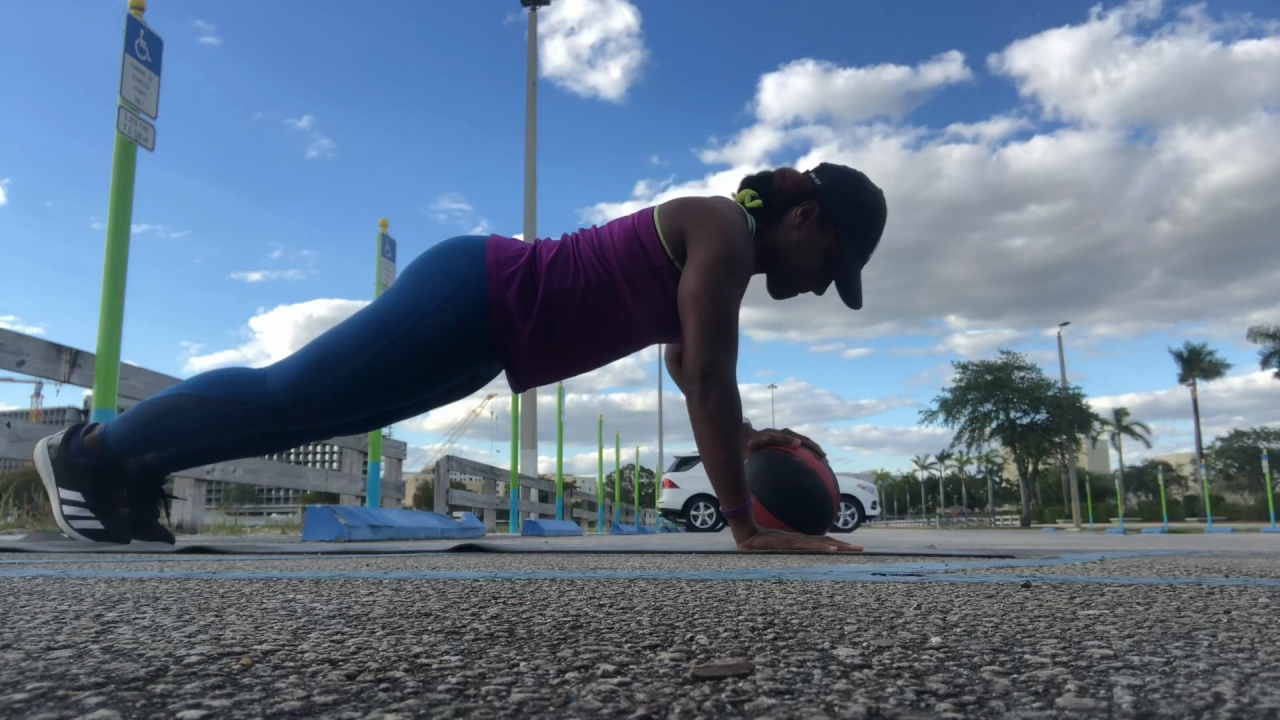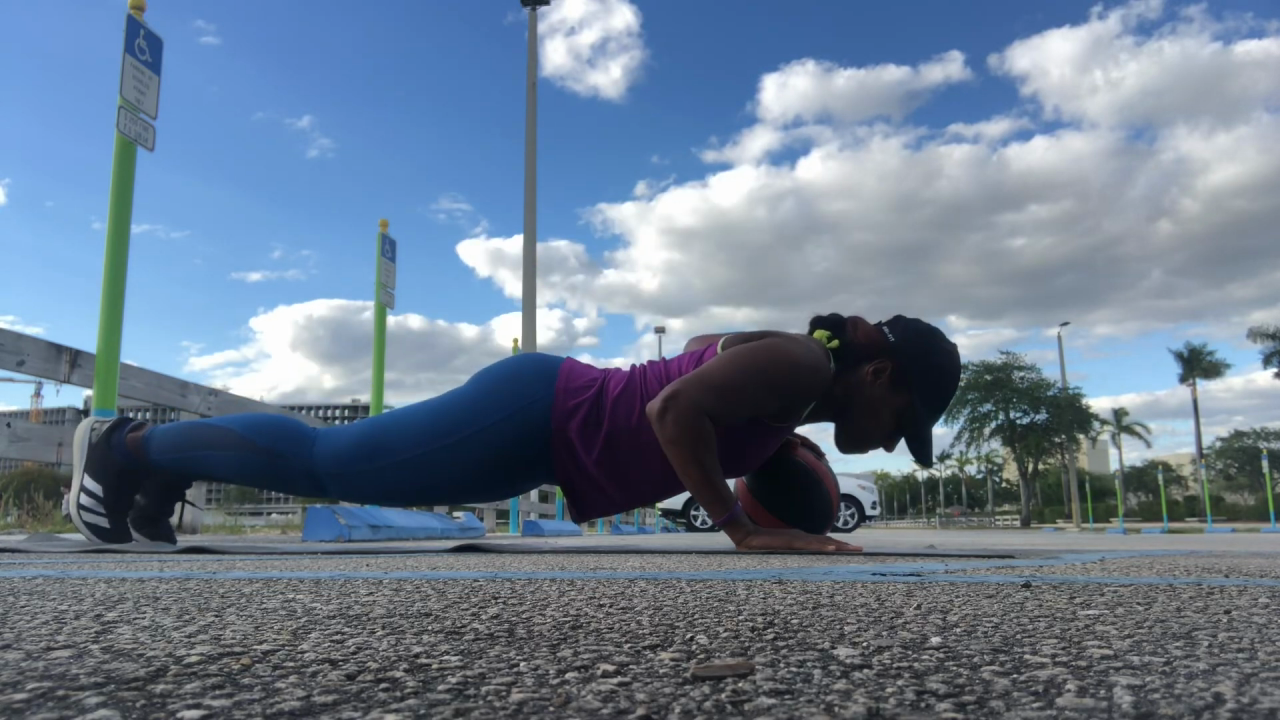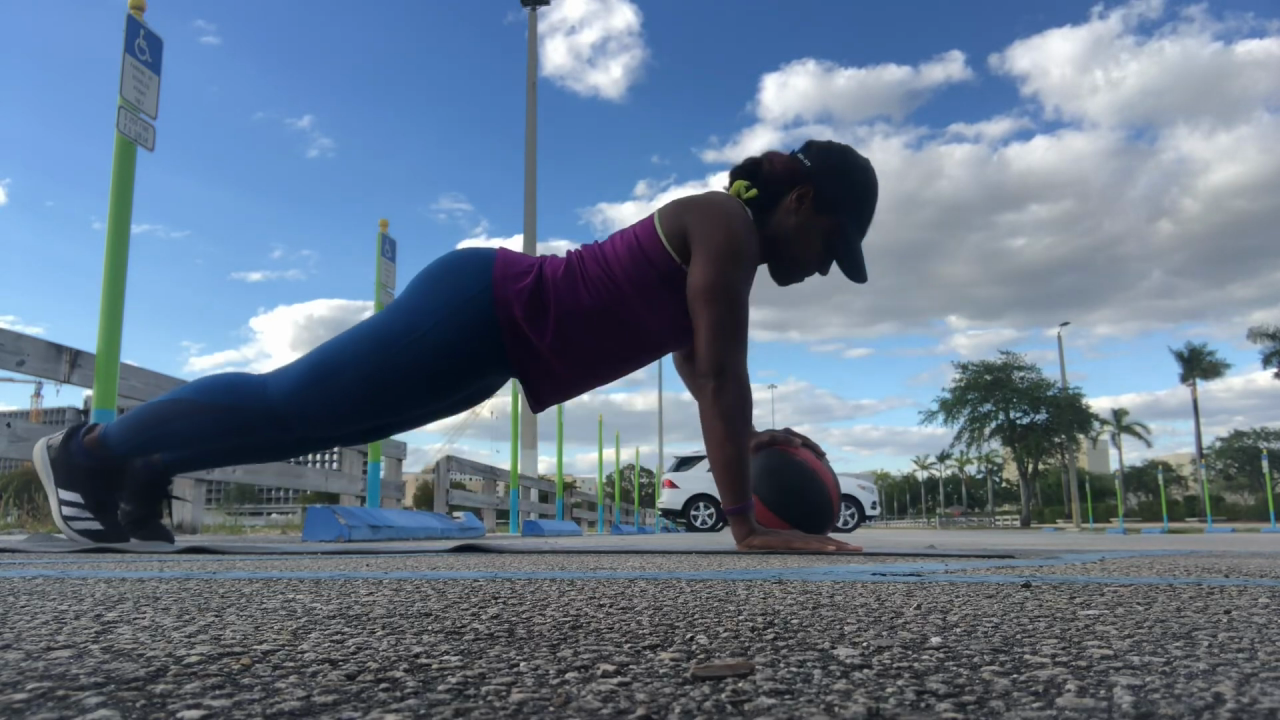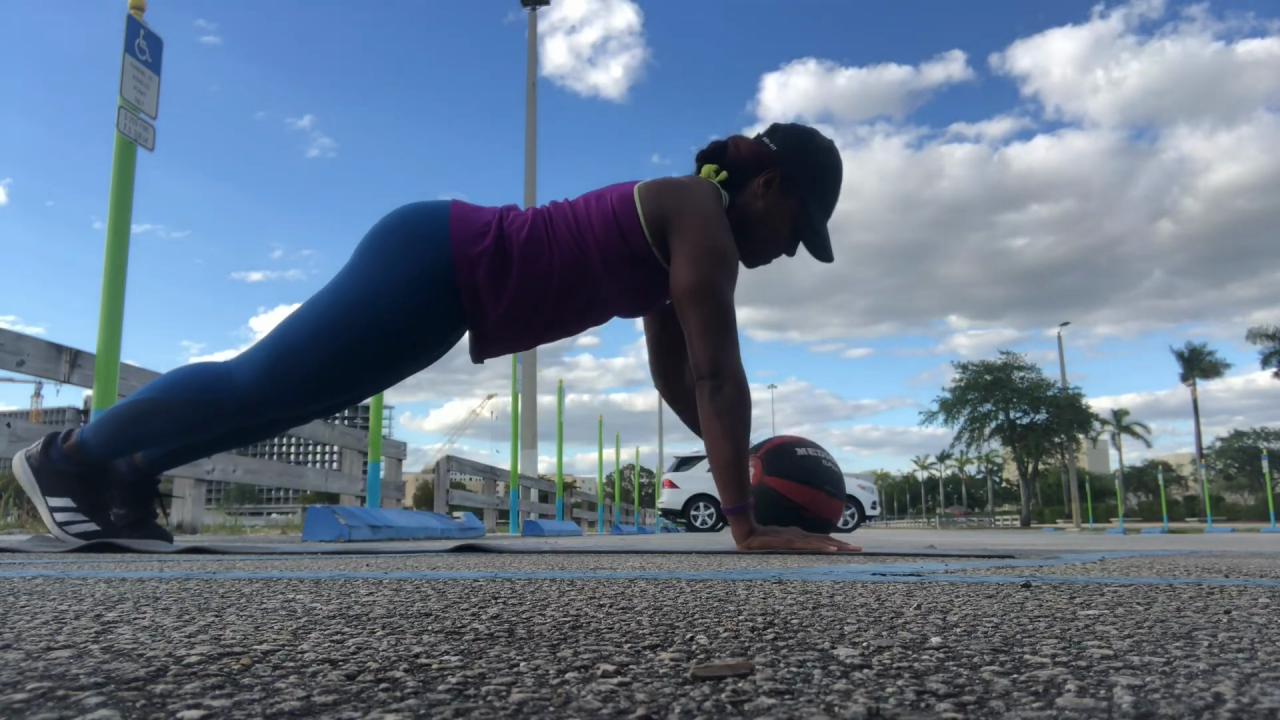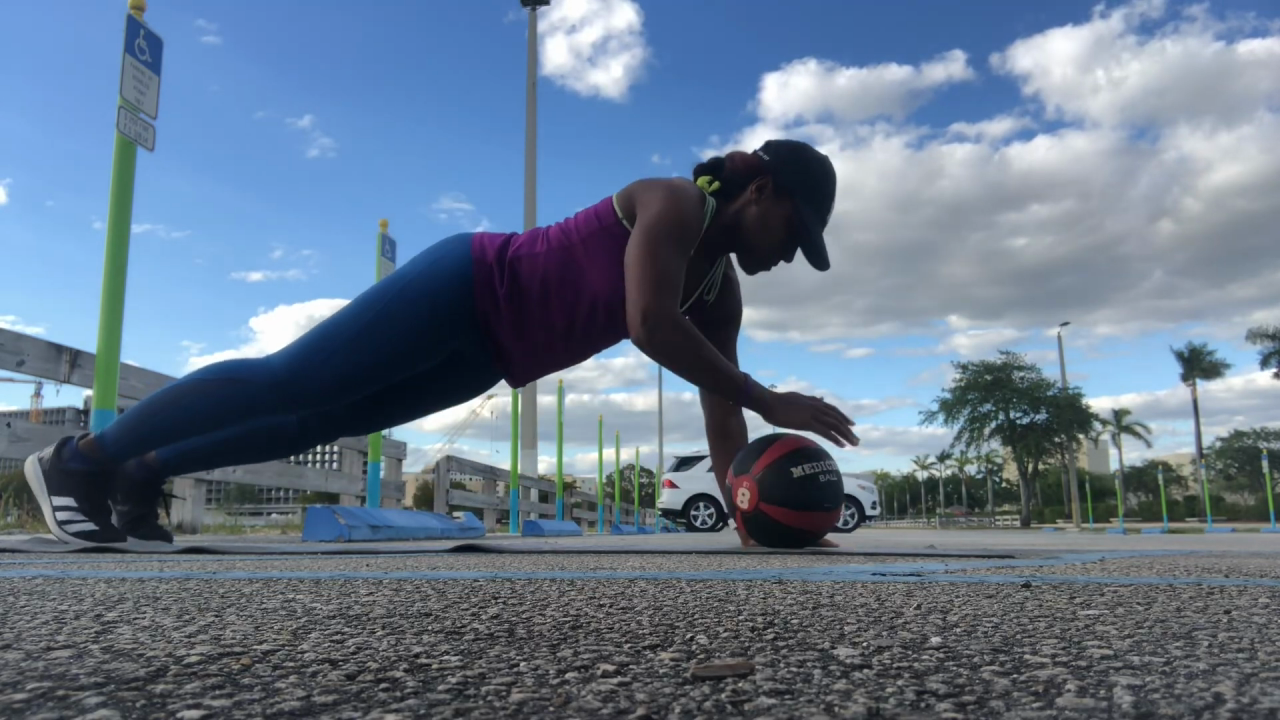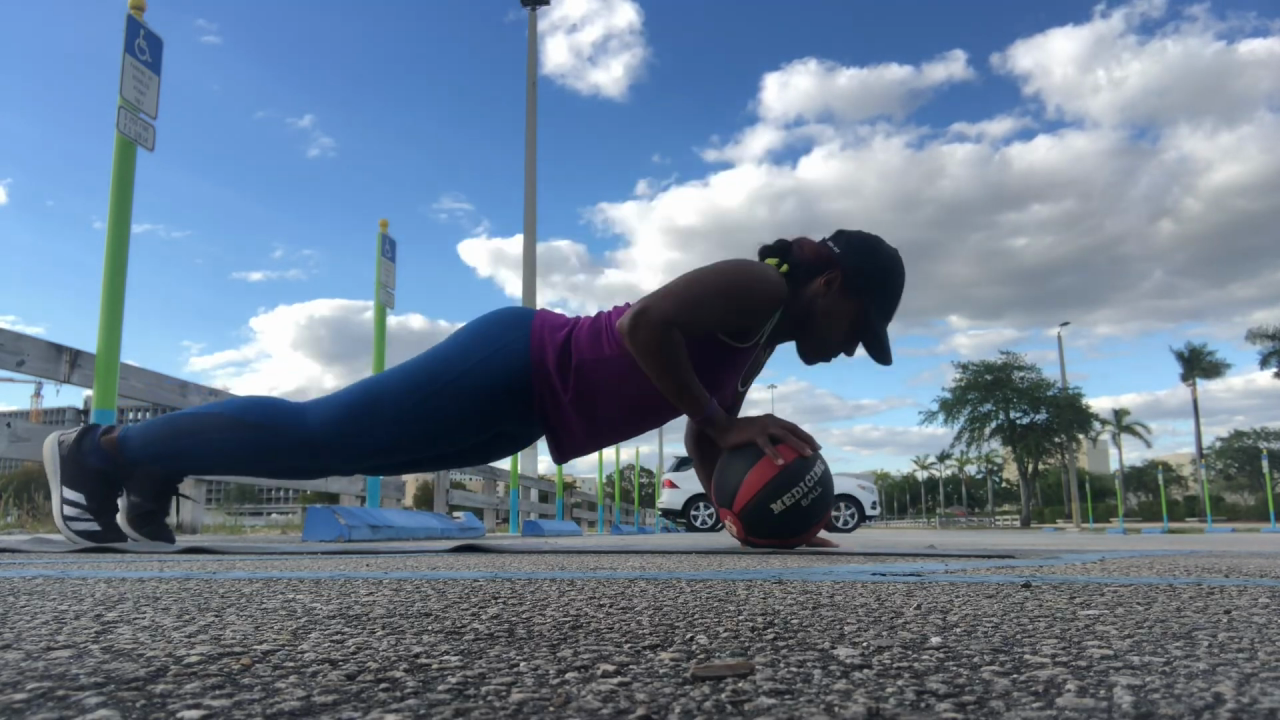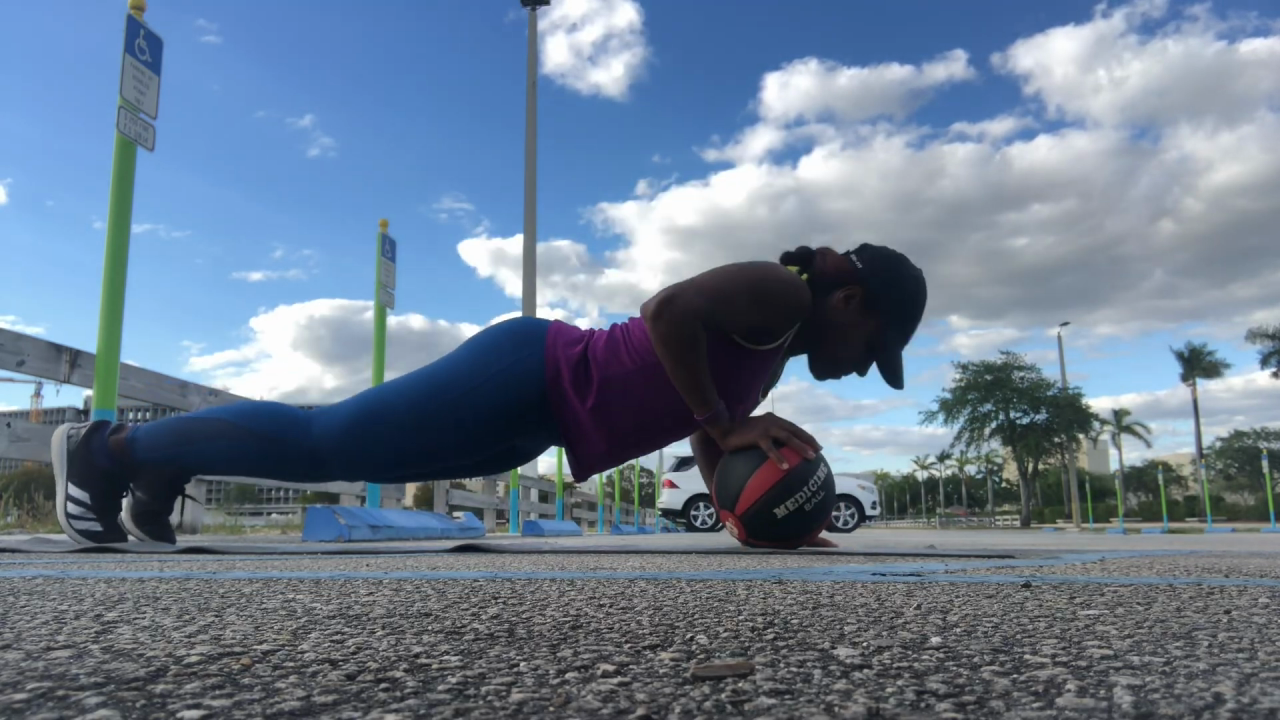
dt=0.7s
person 1, frame 1
left shoulder: (727, 249)
right shoulder: (728, 233)
left elbow: (685, 363)
right elbow: (706, 379)
left wrist: (741, 436)
right wrist: (745, 524)
left hip: (488, 321)
right hip: (473, 299)
left knee: (310, 411)
right knee: (281, 397)
left ankle: (138, 473)
right ankle: (88, 448)
person 1, frame 2
left shoulder: (792, 382)
right shoulder: (803, 366)
right elbow: (672, 408)
left wrist: (757, 445)
right wrist: (740, 527)
left hip: (551, 416)
right hip: (533, 420)
left knee: (335, 457)
right knee: (321, 458)
left ankle: (161, 470)
right ankle: (127, 444)
person 1, frame 3
left shoulder: (725, 248)
right shoulder: (727, 226)
left elbow: (695, 365)
right elbow: (720, 377)
left wrist: (744, 439)
right wrist: (744, 522)
left hip: (489, 334)
right hip: (475, 312)
left knee: (302, 417)
right knee: (284, 404)
left ankle: (141, 473)
right ankle: (86, 450)
person 1, frame 4
left shoulder: (681, 234)
right shoulder: (703, 214)
left elbow: (674, 375)
right elbow: (717, 372)
left wrist: (740, 457)
right wrist: (743, 521)
left hip: (445, 282)
right hip: (432, 266)
left knee: (284, 396)
right knee: (255, 385)
left ankle: (129, 473)
right ankle: (68, 454)
person 1, frame 5
left shoulder: (720, 285)
right shoulder: (674, 202)
left elbow: (718, 403)
right elbow: (651, 326)
right wrist: (769, 399)
left hip: (487, 353)
right hip: (463, 288)
left knee: (320, 418)
right knee: (281, 384)
left ankle: (141, 475)
right ankle: (79, 460)
person 1, frame 6
left shoulder: (759, 340)
right shoulder: (755, 287)
left elbow: (706, 446)
right elbow: (643, 328)
right wrist: (718, 422)
left hip: (526, 407)
right hip: (514, 367)
left knee: (333, 447)
right knee: (313, 433)
left ankle: (156, 471)
right ankle: (97, 451)
person 1, frame 7
left shoulder: (777, 352)
right shoulder: (779, 290)
left elbow: (712, 454)
right elbow: (665, 312)
right wrist: (724, 424)
left hip: (535, 418)
right hip: (525, 378)
left knee: (341, 450)
right knee: (319, 439)
left ankle: (163, 473)
right ankle: (104, 448)
